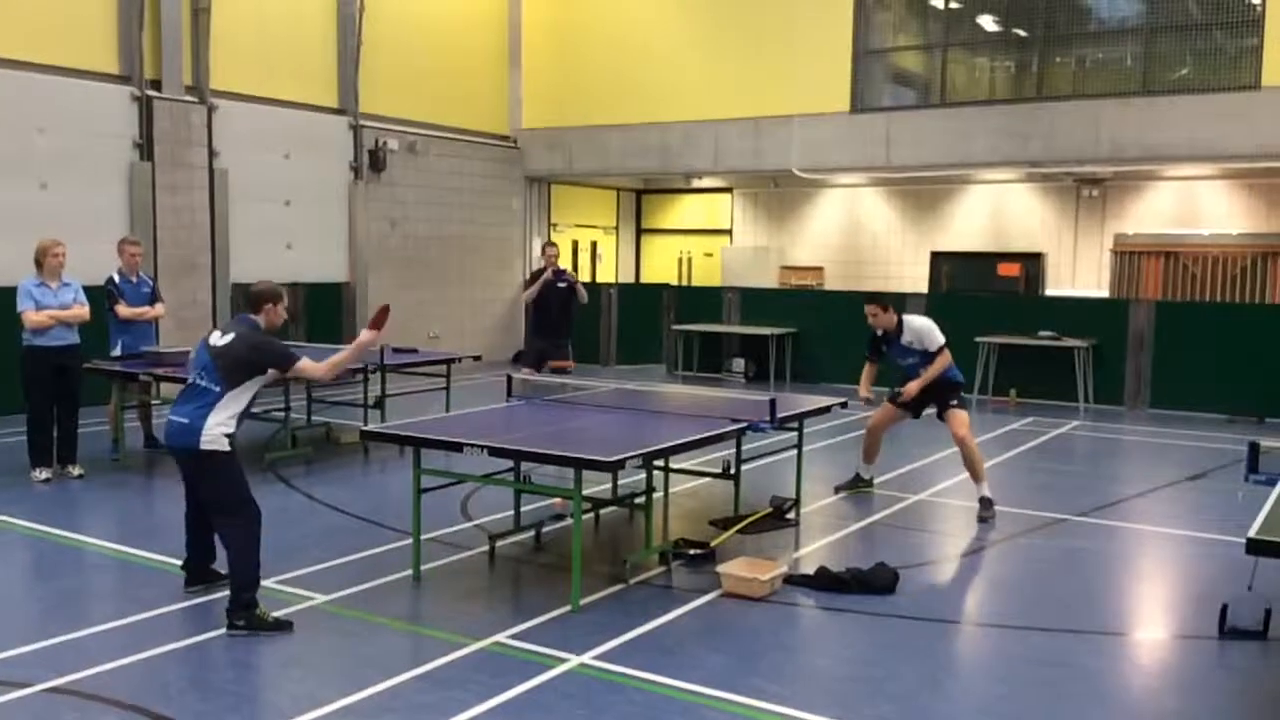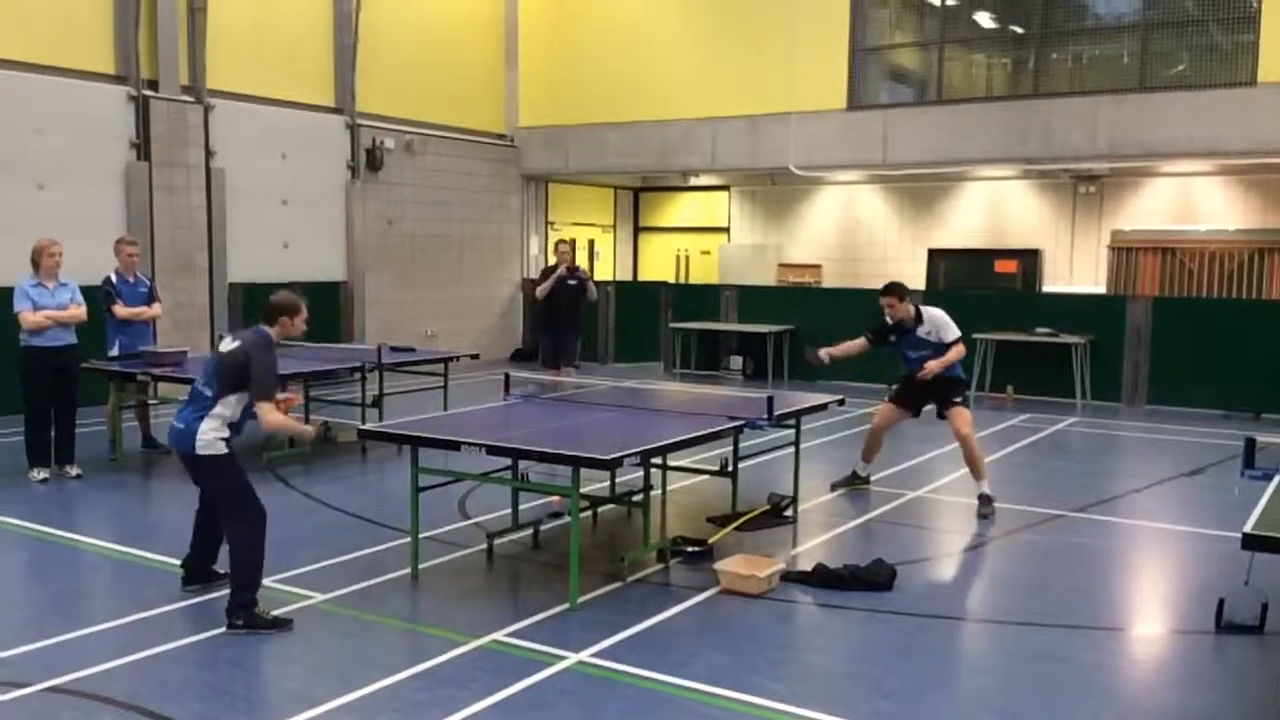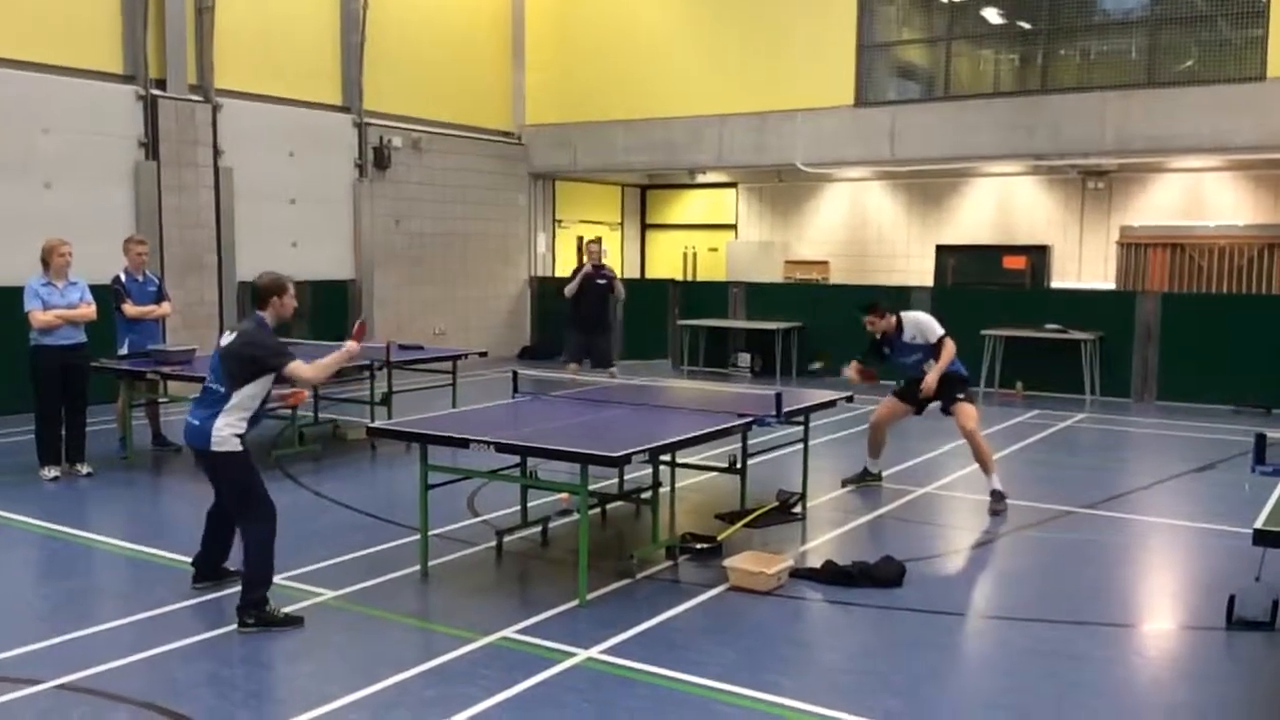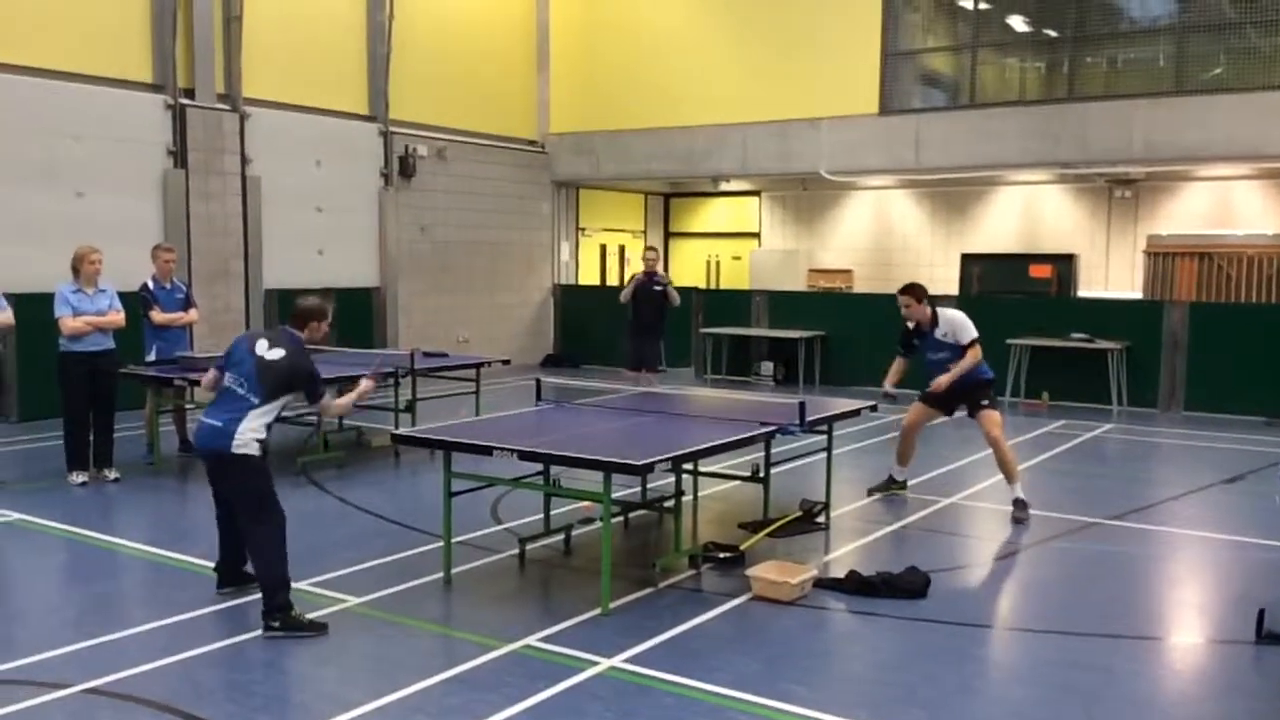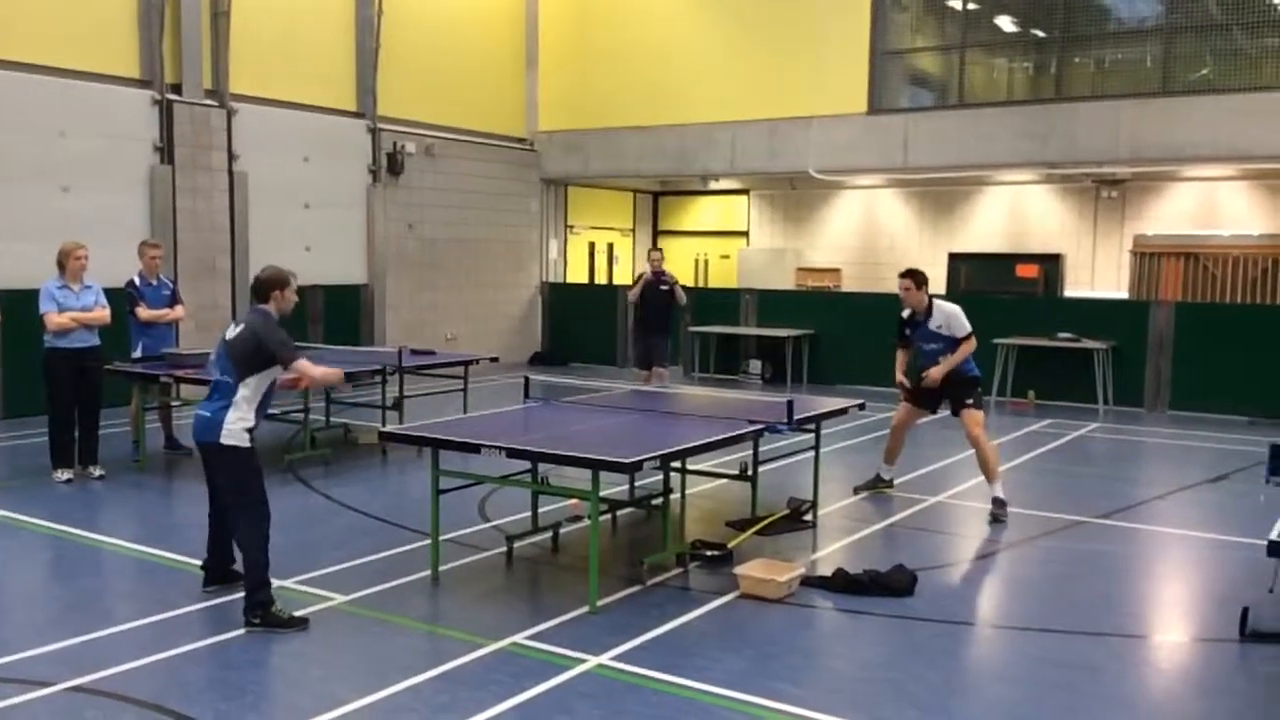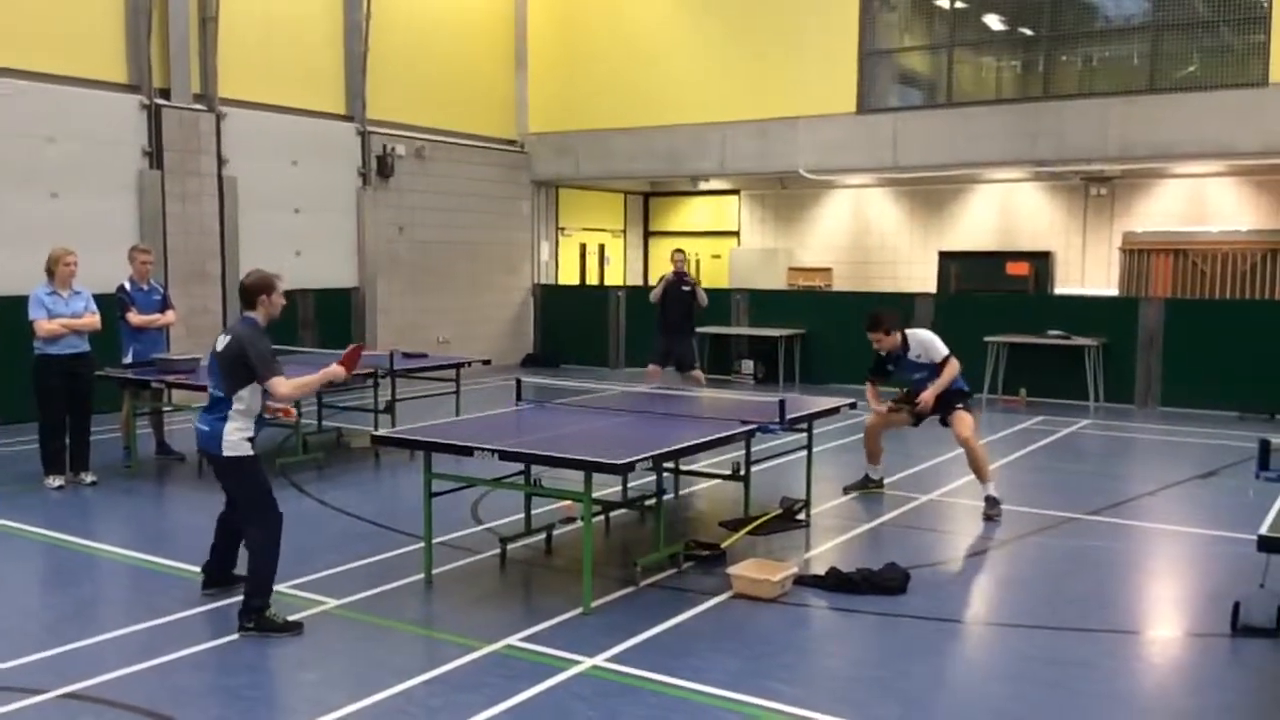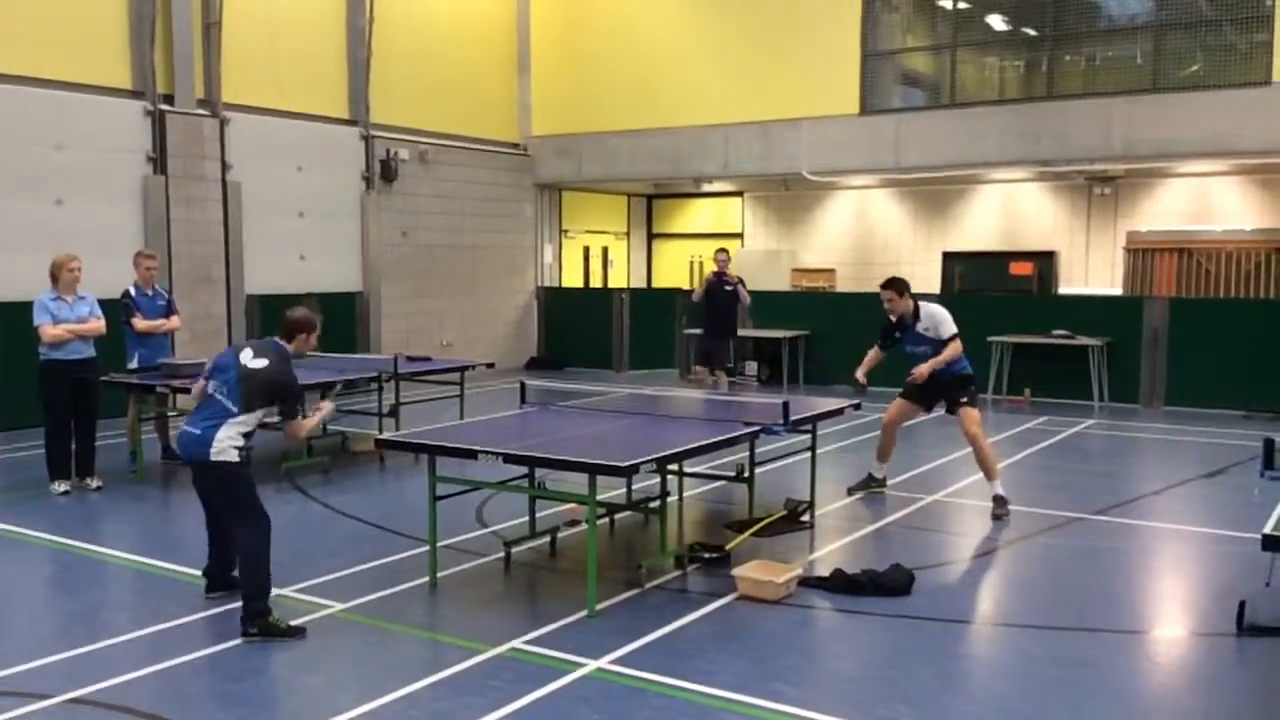
dt=0.5s
person 1, frame 1
left shoulder: (221, 333)
right shoulder: (259, 343)
right elbow: (318, 371)
left wrist: (263, 375)
right wrist: (359, 345)
left hip: (178, 428)
right hip: (205, 437)
left knee: (202, 503)
right knee: (242, 517)
left ankle: (197, 572)
right ankle: (243, 612)
person 1, frame 2
left shoulder: (241, 338)
right shoulder: (260, 354)
right elbow: (270, 421)
left wrist: (272, 398)
right wrist: (303, 430)
left hip: (184, 432)
right hip: (206, 442)
left knee: (214, 504)
right knee: (248, 516)
left ankle: (198, 572)
right ankle: (242, 612)
person 1, frame 3
left shoulder: (242, 331)
right shoulder: (260, 339)
right elbow: (310, 375)
left wrist: (271, 395)
right wrist: (345, 353)
left hip: (199, 428)
right hip: (220, 438)
left knee: (227, 502)
right knee: (258, 514)
left ankle: (207, 569)
right ankle: (253, 609)
person 1, frame 4
left shoulder: (250, 339)
right shoulder: (299, 364)
left elbow: (208, 383)
right elbow: (332, 410)
right wrist: (361, 391)
left hip: (207, 433)
right hip: (238, 444)
left knee: (230, 509)
right knee: (266, 522)
left ankle: (230, 574)
right ankle: (277, 613)
person 1, frame 5
left shoulder: (241, 326)
right shoulder: (267, 331)
right elbow: (314, 374)
left wrist: (283, 379)
right wrist: (335, 375)
left hip: (207, 424)
right hip: (229, 433)
left knee: (224, 504)
right knee: (253, 514)
left ankle: (217, 571)
right ankle: (259, 609)
person 1, frame 6
left shoulder: (233, 334)
right shoulder: (251, 340)
right elbow: (285, 391)
left wrist: (264, 405)
right wrist: (326, 375)
left hip: (213, 435)
right hip: (231, 443)
left knee: (238, 509)
right knee: (265, 520)
left ankle: (217, 575)
right ankle: (255, 612)
person 1, frame 7
left shoulder: (242, 349)
right shoulder: (283, 376)
left elbow: (199, 391)
right elbow: (296, 432)
right wrist: (322, 414)
left hip: (191, 438)
right hip: (218, 449)
left knee: (221, 515)
right knee: (254, 526)
left ankle: (219, 579)
right ankle: (256, 619)
person 2, frame 1
left shoulder: (74, 286)
right shoulder: (27, 287)
left elbow: (84, 315)
right elbow: (31, 321)
left wrist: (51, 313)
right wrist: (68, 316)
left hip: (69, 352)
right hip: (38, 354)
left knee: (69, 409)
right knee: (40, 410)
left ankle: (68, 461)
right ankle: (40, 464)
person 2, frame 2
left shoulder: (70, 286)
right shoulder: (24, 288)
left elbow: (82, 315)
right elbow: (27, 322)
left wrist: (48, 314)
right wrist: (66, 316)
left hip: (67, 353)
right hip: (36, 355)
left knee: (67, 409)
right knee: (38, 410)
left ankle: (66, 462)
right ankle: (38, 465)
person 2, frame 3
left shoulder: (80, 285)
right shoulder: (34, 287)
left elbow: (91, 314)
right elbow: (38, 321)
left wrist: (58, 312)
right wrist: (75, 315)
left hip: (77, 351)
right hip: (46, 353)
left knee: (77, 407)
right knee: (48, 409)
left ankle: (77, 459)
right ankle: (49, 463)
person 2, frame 4
left shoulder: (109, 292)
right shoulder: (64, 293)
left elbow: (120, 321)
right elbow: (67, 328)
left wrist: (88, 319)
right wrist: (104, 323)
left hip: (105, 357)
right hip: (75, 360)
left knee: (105, 412)
right knee: (76, 414)
left ankle: (105, 465)
right ankle: (77, 468)
person 2, frame 5
left shoulder: (95, 288)
right shoulder: (49, 289)
left elbow: (105, 318)
right elbow: (53, 324)
left wrist: (73, 315)
right wrist: (89, 319)
left hip: (91, 354)
right hip: (60, 356)
left knee: (90, 410)
right knee: (62, 411)
left ankle: (90, 462)
right ankle: (62, 465)
person 2, frame 6
left shoulder: (84, 294)
right shoulder: (39, 296)
left elbow: (96, 324)
right elbow: (43, 330)
left wrist: (63, 322)
right wrist: (79, 325)
left hip: (81, 360)
right hip: (50, 363)
left knee: (82, 416)
right knee: (52, 418)
left ankle: (81, 469)
right ankle: (54, 472)
person 2, frame 7
left shoulder: (89, 299)
right shoulder: (43, 302)
left elbow: (101, 328)
right elbow: (48, 335)
left wrist: (67, 327)
right wrist: (84, 330)
left hip: (86, 366)
right hip: (56, 368)
left knee: (87, 421)
right knee: (58, 423)
left ankle: (87, 474)
right ankle: (59, 477)
person 3, frame 1
left shoulder: (920, 326)
right shoulder: (879, 336)
left elbow: (945, 358)
right elbow: (871, 363)
left wrist: (918, 383)
right wrist: (864, 388)
left hip: (945, 382)
right hip: (912, 386)
left knee: (961, 435)
right knee: (873, 425)
left ankle: (985, 497)
right ankle: (864, 477)
person 3, frame 2
left shoulder: (935, 317)
right shoulder: (888, 326)
left elbow: (959, 348)
right elbow: (859, 344)
left wrist: (938, 364)
right wrist: (829, 351)
left hip: (947, 381)
right hip: (914, 381)
left knee: (964, 433)
right knee: (877, 427)
left ankle: (984, 494)
right ankle: (860, 475)
person 3, frame 3
left shoulder: (919, 320)
right shoulder: (880, 340)
left elbow: (949, 346)
right elbow: (859, 366)
left wrist: (935, 375)
right wrist: (851, 372)
left hip: (950, 378)
right hip: (917, 381)
left knee: (970, 428)
right knee: (877, 421)
left ankle: (996, 491)
right ankle: (872, 471)
person 3, frame 4
left shoulder: (954, 318)
right shoulder: (911, 329)
left elbow: (976, 352)
right elbow: (903, 358)
left wrist: (949, 376)
right wrist: (888, 382)
left hip: (976, 381)
right hip: (942, 384)
left knee: (994, 435)
right knee: (908, 426)
left ankle: (1018, 499)
right ankle: (897, 479)
person 3, frame 5
left shoulder: (949, 311)
right shoulder: (906, 318)
left elbow: (970, 343)
right elbow: (904, 348)
left wrist: (942, 369)
right wrist: (899, 373)
left hip: (961, 378)
right hip: (928, 376)
left knee: (976, 434)
right knee: (897, 425)
left ankle: (998, 497)
right ankle: (884, 477)
person 3, frame 6
left shoulder: (923, 338)
right shoulder: (884, 356)
left elbow: (953, 366)
right elbow: (872, 383)
left wrist: (933, 392)
right wrist: (874, 405)
left hip: (951, 392)
right hip: (920, 392)
left knee: (965, 437)
right knee: (872, 426)
left ankle: (991, 497)
right ankle: (873, 477)
person 3, frame 7
left shoulder: (935, 313)
right shoulder: (894, 323)
left elbow: (956, 348)
right elbow: (879, 350)
left wrist: (930, 365)
right wrist: (862, 370)
left hip: (956, 377)
right hip: (924, 379)
left knee: (973, 431)
right knee: (889, 420)
left ankle: (999, 495)
right ankle: (877, 476)
person 4, frame 1
left shoulder: (149, 282)
right shoulder: (113, 283)
left elbow: (159, 311)
right elbow: (122, 313)
left wrist: (133, 312)
right wrist: (145, 309)
left hip: (147, 349)
right hip: (123, 350)
left knee: (145, 396)
right knee: (118, 397)
left ankle: (149, 438)
right ankle: (116, 443)
person 4, frame 2
left shoulder: (146, 282)
right shoulder: (110, 283)
left elbow: (157, 312)
right elbow: (119, 313)
left wrist: (131, 313)
right wrist: (144, 309)
left hip: (145, 348)
right hip: (120, 350)
left knee: (142, 395)
right knee: (116, 397)
left ankle: (147, 439)
right ankle: (114, 442)
person 4, frame 3
left shoulder: (155, 281)
right shoulder: (119, 282)
left elbow: (166, 310)
right elbow: (129, 311)
left wrist: (140, 312)
right wrist: (152, 308)
left hip: (154, 347)
right hip: (130, 348)
left knee: (152, 393)
right knee: (127, 395)
left ankle: (157, 437)
right ankle: (124, 441)
person 4, frame 4
left shoulder: (183, 288)
right shoulder: (147, 289)
left elbow: (194, 317)
right elbow: (156, 319)
left wrist: (167, 319)
right wrist: (180, 315)
left hip: (181, 353)
right hip: (158, 354)
left knee: (179, 400)
right knee: (154, 401)
left ankle: (184, 442)
right ankle: (151, 447)
person 4, frame 5
left shoulder: (169, 284)
right shoulder: (133, 285)
left elbow: (180, 313)
right elbow: (143, 315)
left wrist: (154, 315)
right wrist: (166, 311)
left hip: (167, 350)
right hip: (144, 351)
left knee: (165, 397)
right knee: (140, 398)
left ankle: (170, 440)
right ankle: (137, 444)
person 4, frame 6
left shoulder: (159, 290)
right shoulder: (124, 291)
left elbow: (171, 318)
right elbow: (133, 321)
left wrist: (144, 321)
right wrist: (157, 317)
left hip: (158, 355)
right hip: (135, 357)
left knee: (156, 402)
right knee: (130, 404)
left ankle: (161, 446)
right ankle: (128, 450)
person 4, frame 7
left shoulder: (164, 295)
right shoulder: (129, 296)
left elbow: (175, 323)
right elbow: (138, 325)
left wrist: (150, 325)
right wrist: (162, 322)
left hip: (163, 360)
right hip: (140, 362)
left knee: (161, 407)
right knee: (135, 408)
left ankle: (166, 449)
right ankle: (134, 455)
